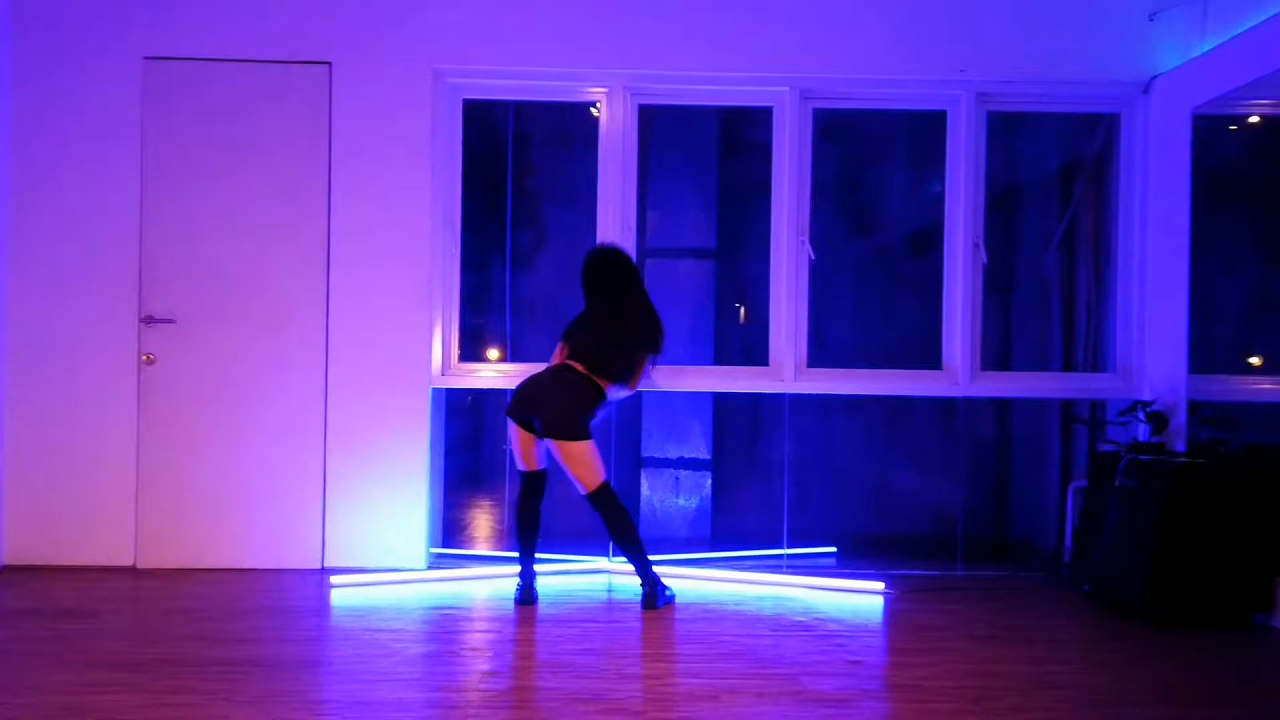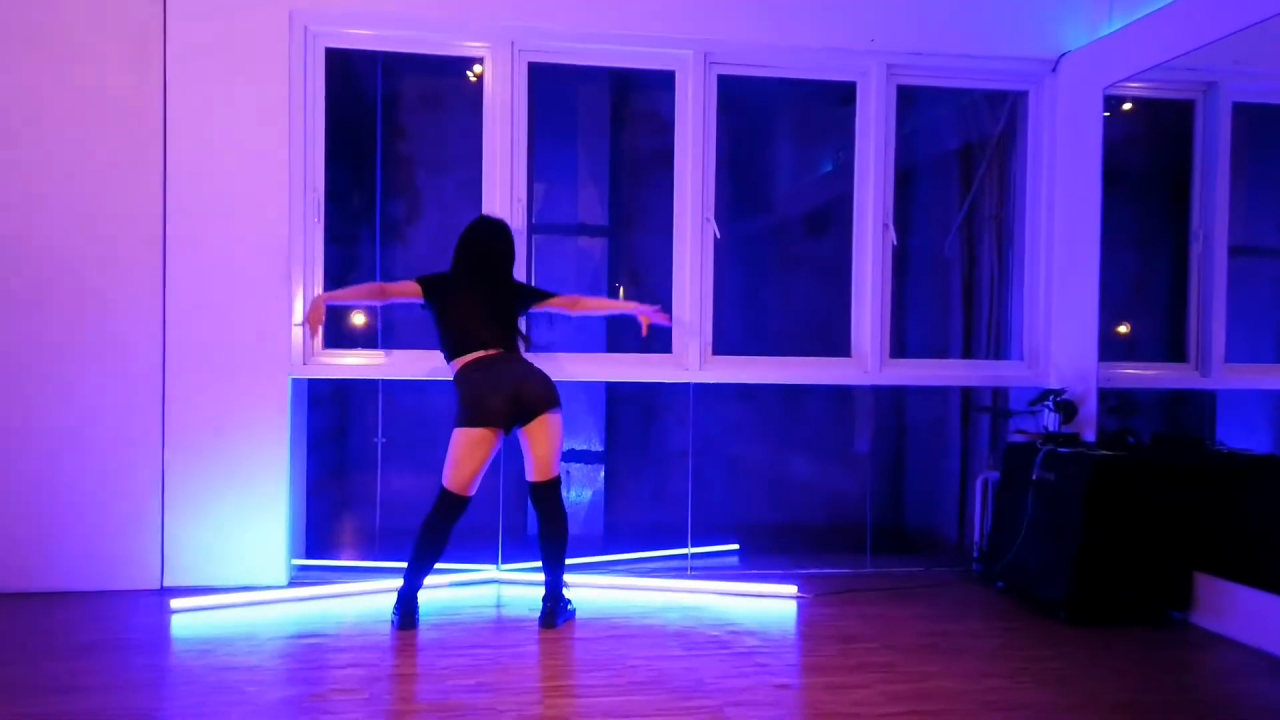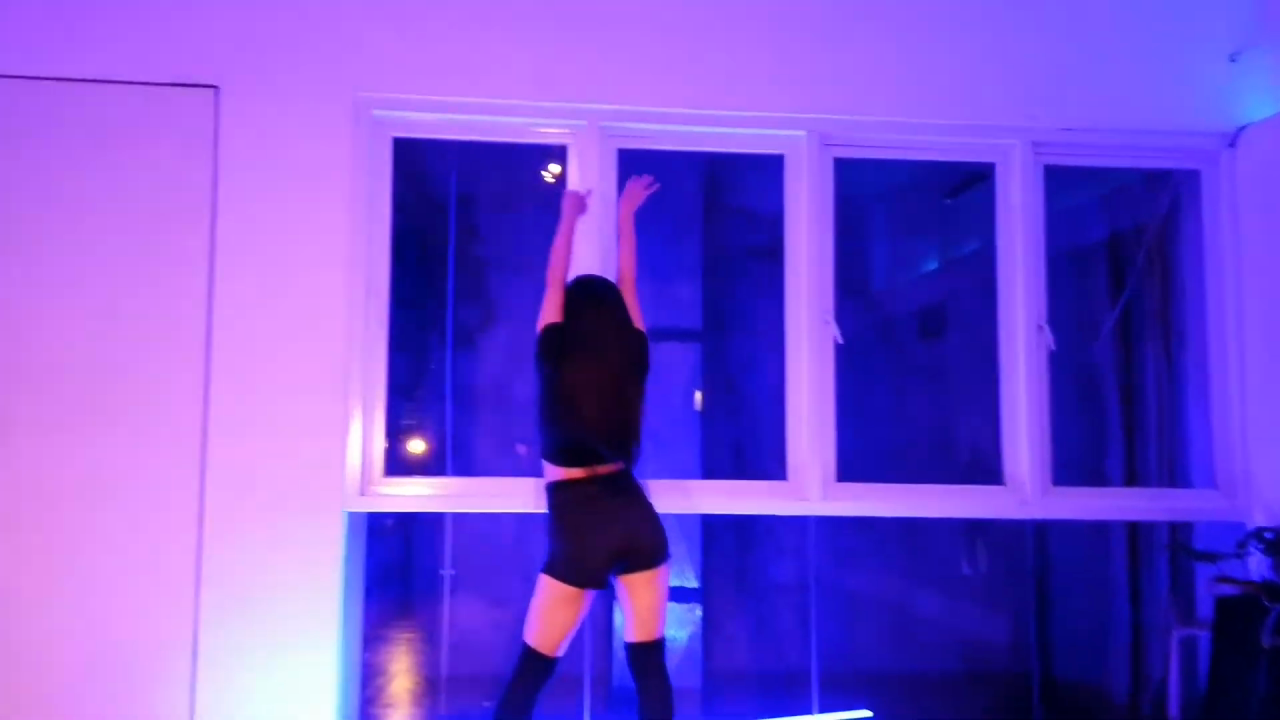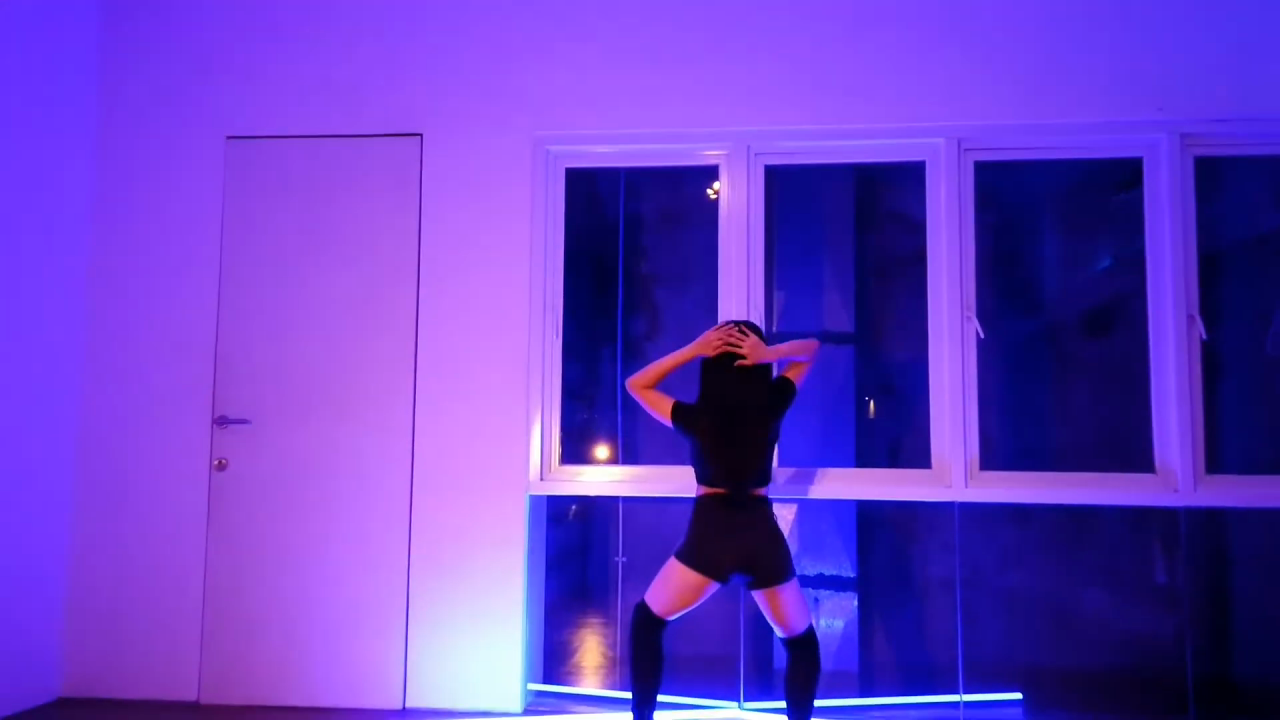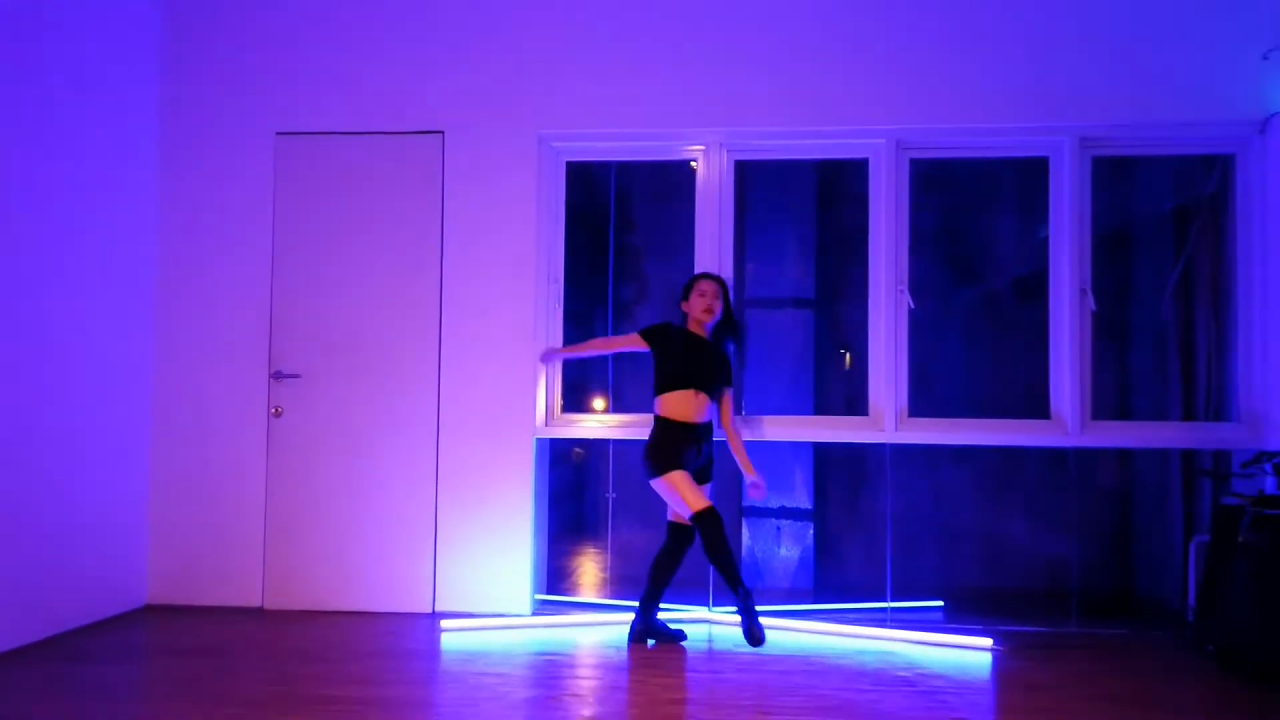
dt=1s
person 1, frame 1
left shoulder: (584, 319)
right shoulder: (644, 326)
right elbow: (629, 383)
left hip: (528, 393)
right hip: (566, 408)
left knee: (531, 488)
right knee: (604, 499)
person 1, frame 2
left shoulder: (441, 287)
right shoulder: (513, 292)
left elbow: (382, 292)
right elbow: (574, 305)
left wrist: (325, 299)
right wrist: (635, 307)
left hip: (480, 392)
right hip: (532, 384)
left knee: (449, 503)
right knee: (547, 494)
left ankle: (407, 602)
right ankle: (554, 600)
person 1, frame 3
left shoulder: (555, 364)
right shoulder: (634, 362)
left elbow: (550, 284)
right elbow: (631, 288)
left hip: (577, 526)
right hip: (634, 517)
left knee: (535, 664)
right knee: (647, 658)
person 1, frame 4
left shoulder: (697, 417)
right shoulder: (772, 403)
left elbow: (635, 385)
right elbow: (811, 349)
left wrist: (694, 349)
right wrist: (771, 354)
left hip: (710, 533)
right hip: (763, 534)
left knee: (646, 622)
right knee: (800, 639)
person 1, frame 5
left shoulder: (720, 358)
right shoulder: (667, 336)
left elbow: (727, 419)
right elbow: (612, 344)
left wrist: (747, 469)
right wrist: (564, 352)
left hip: (700, 451)
right hip: (665, 447)
left knee: (681, 535)
right knee: (708, 520)
